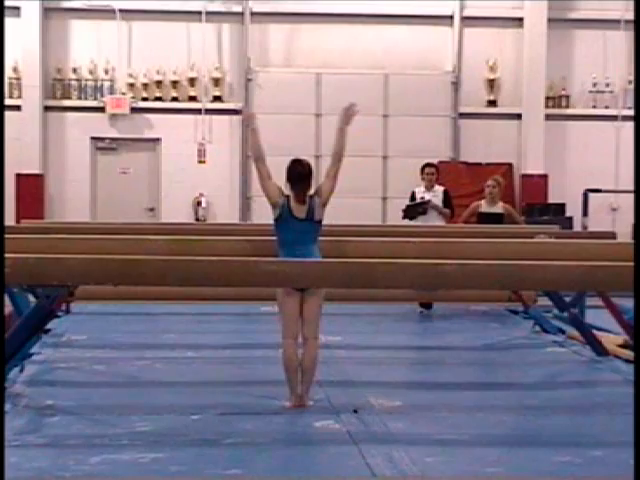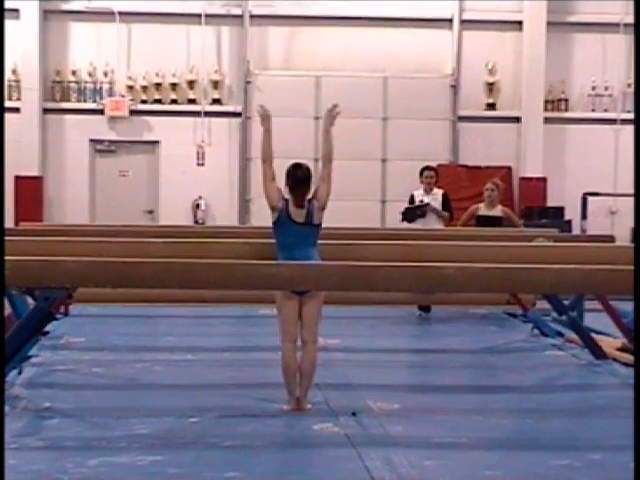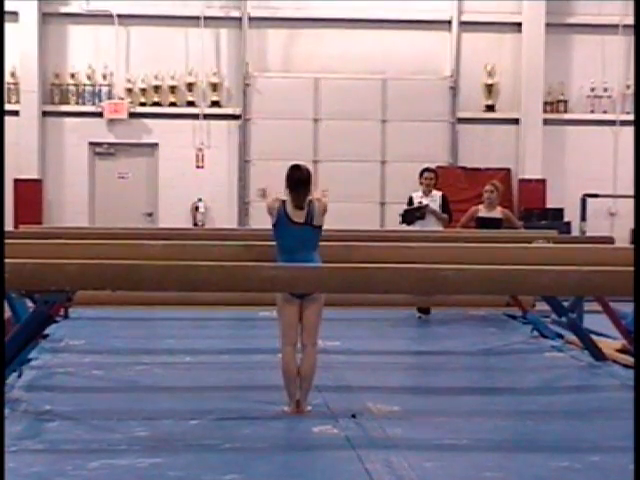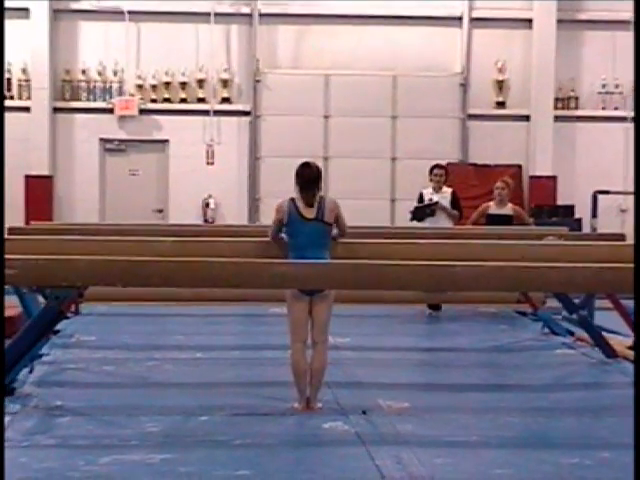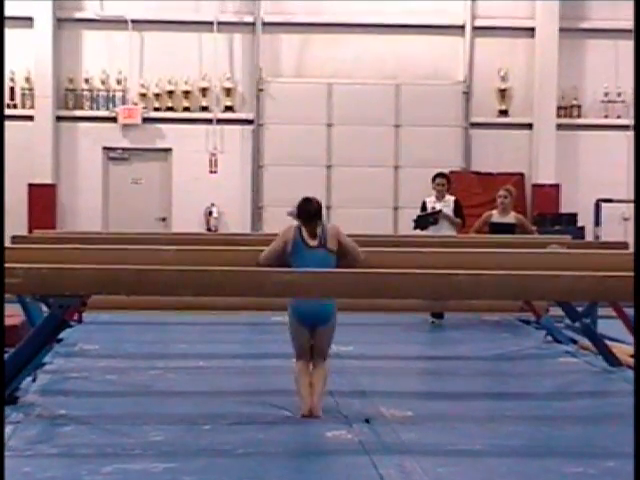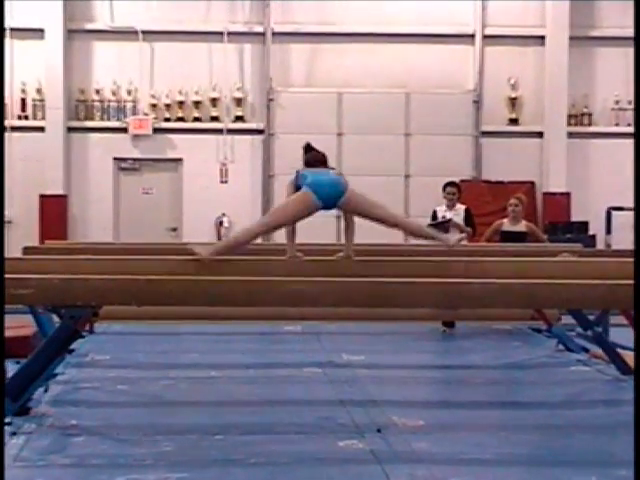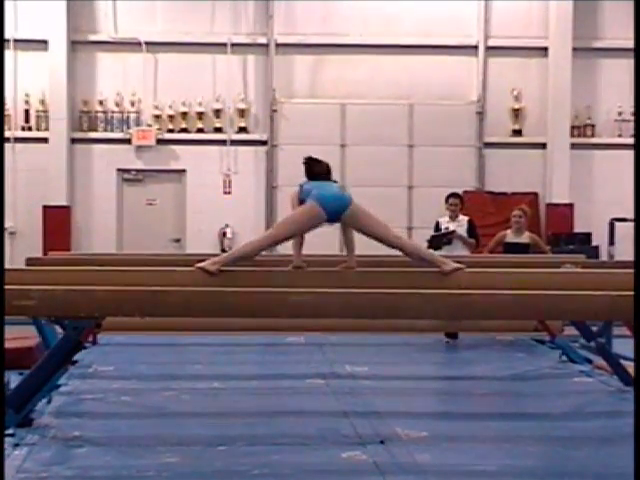
dt=0.5s
person 1, frame 1
left shoulder: (279, 203)
right shoulder: (318, 203)
left elbow: (259, 163)
right elbow: (336, 162)
left wrist: (253, 129)
right wrist: (342, 127)
left knee: (290, 338)
right knee: (311, 337)
left ankle: (294, 395)
right ankle: (305, 395)
person 1, frame 2
left shoulder: (278, 207)
right shoulder: (317, 206)
left elbow: (267, 165)
right elbow: (327, 165)
left wrist: (266, 129)
right wrist: (327, 128)
left knee: (288, 341)
right knee: (310, 341)
left ankle: (292, 399)
right ankle: (303, 398)
person 1, frame 3
left shoulder: (276, 208)
right shoulder: (318, 208)
left elbow: (269, 198)
left wrist: (266, 195)
right wrist: (317, 197)
left knee: (289, 345)
right knee: (309, 345)
left ankle: (292, 402)
right ankle: (303, 402)
person 1, frame 4
left shoulder: (285, 207)
right shoulder: (330, 205)
left elbow: (274, 236)
right elbow: (343, 231)
left knee: (298, 343)
right knee: (320, 342)
left ankle: (302, 399)
right ankle: (313, 399)
person 1, frame 5
left shoulder: (291, 234)
right shoulder: (332, 232)
left elbow: (264, 260)
right elbow: (357, 258)
left hip: (300, 306)
right hip: (326, 306)
left knee: (302, 360)
right knee: (320, 361)
left ankle: (306, 405)
right ankle: (316, 405)
person 1, frame 6
left shoulder: (297, 178)
right shoulder: (336, 174)
left elbow: (290, 219)
right elbow: (349, 217)
left wrist: (291, 251)
right wrist: (348, 250)
left hip: (313, 191)
right hip: (339, 188)
left knee: (264, 225)
right knee: (393, 220)
left ankle: (212, 250)
right ankle: (444, 238)
person 1, frame 7
left shoulder: (300, 191)
right shoulder: (338, 187)
left elbow: (298, 229)
right elbow: (348, 228)
left wrist: (297, 259)
right wrist: (351, 260)
left hip: (320, 203)
right hip: (342, 200)
left knee: (271, 237)
right knee: (394, 239)
left ankle: (217, 262)
right ankle: (443, 262)
person 2, frame 1
left shoulder: (443, 191)
right shoulder: (415, 192)
left elbow: (450, 214)
right elbow: (410, 215)
left wrist: (435, 206)
right wrist: (419, 209)
right ankle: (424, 301)
person 2, frame 2
left shoulder: (442, 195)
right shoulder: (414, 195)
left elbow: (449, 217)
right elbow: (408, 218)
left wrist: (434, 209)
right wrist: (418, 212)
right ankle: (423, 304)
person 2, frame 3
left shoulder: (441, 196)
right shoulder: (413, 197)
left elbow: (448, 219)
right elbow: (407, 220)
left wrist: (433, 211)
right wrist: (417, 214)
left ankle: (424, 307)
right ankle: (422, 307)
person 2, frame 4
left shoulder: (451, 193)
right shoulder: (423, 194)
left elbow: (458, 216)
right elbow: (417, 217)
left wrist: (444, 208)
right wrist: (427, 211)
left ankle: (435, 304)
right ankle: (433, 304)
person 2, frame 5
left shoulder: (454, 201)
right shoulder: (426, 202)
left elbow: (461, 223)
left wrist: (446, 216)
left ankle: (438, 312)
right ankle: (436, 312)
person 2, frame 6
left shoulder: (465, 210)
right shoulder: (437, 211)
left elbow: (472, 232)
left wrist: (457, 225)
right wrist: (440, 228)
left ankle: (449, 321)
right ankle: (446, 321)
person 2, frame 7
left shoulder: (468, 222)
right shoulder: (440, 222)
left elbow: (475, 244)
right elbow: (435, 246)
left wrist: (460, 237)
left ankle: (452, 332)
right ankle: (450, 332)
